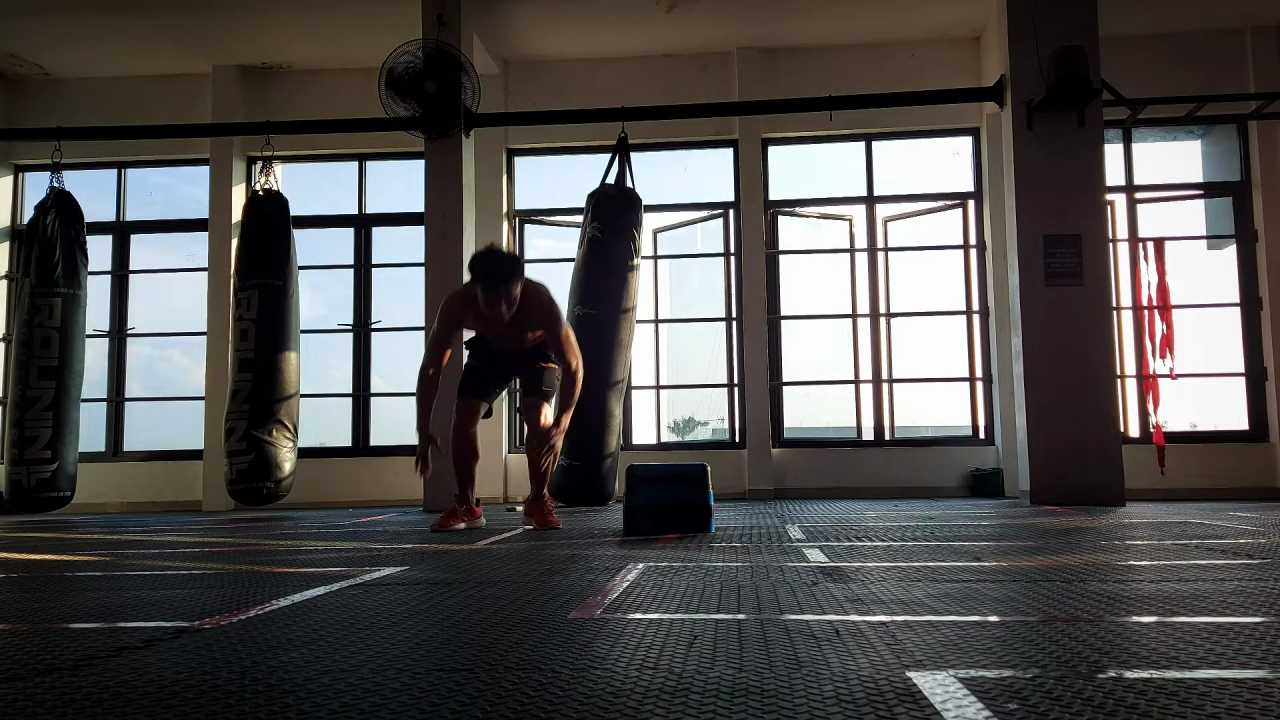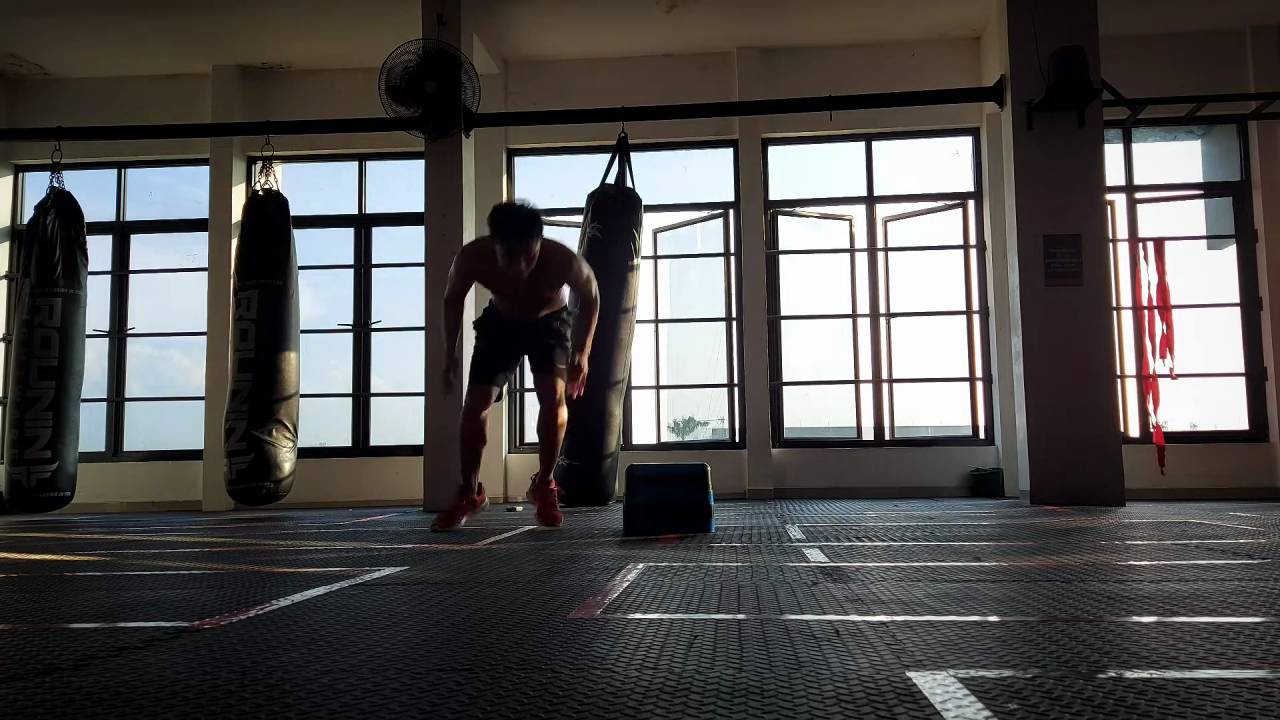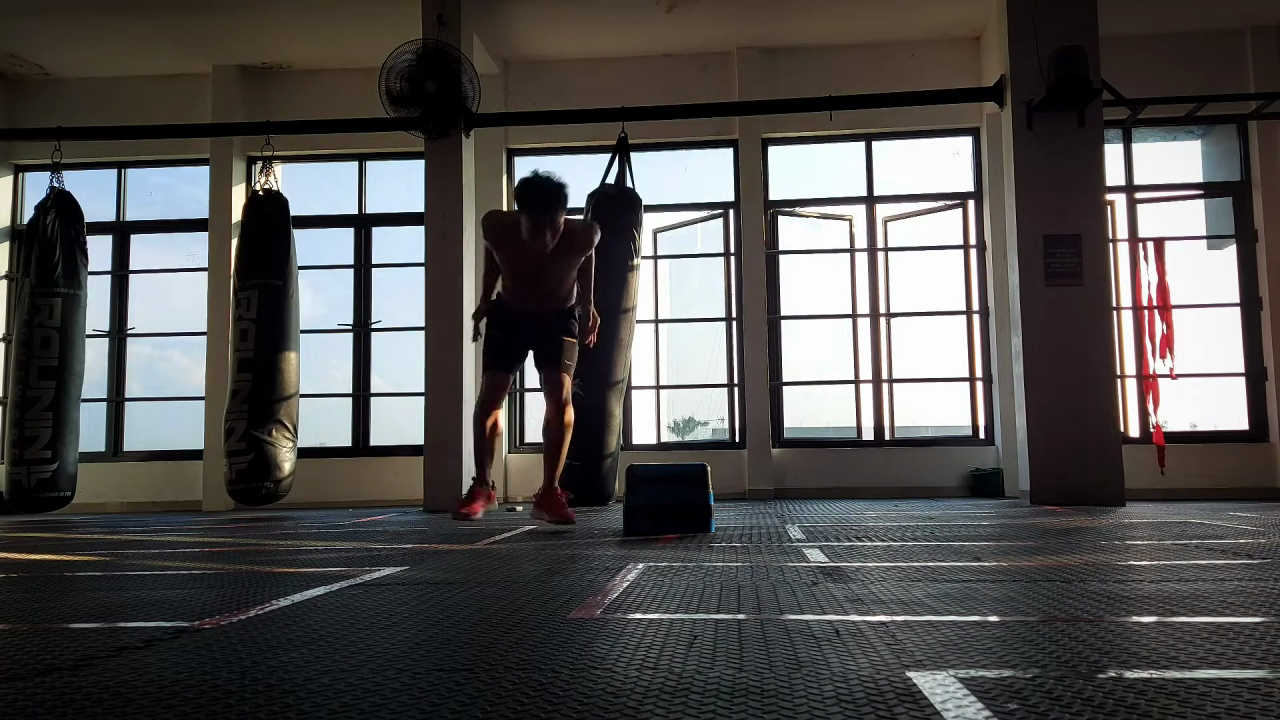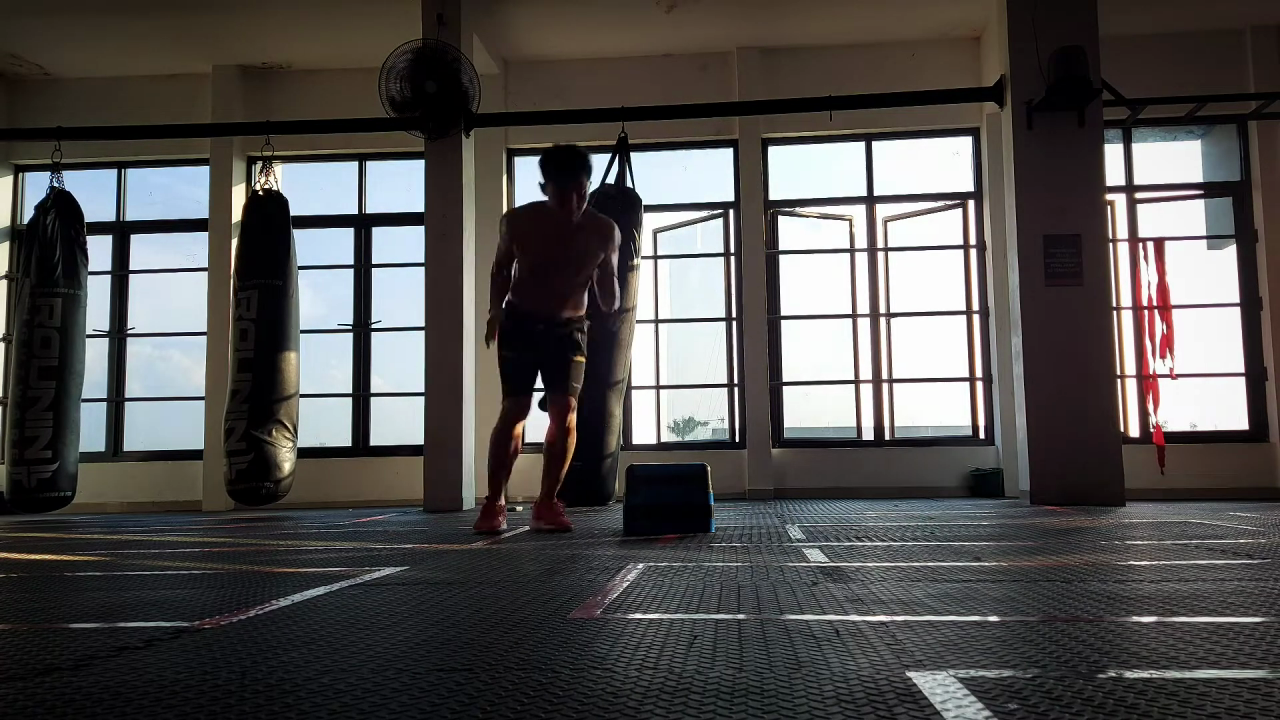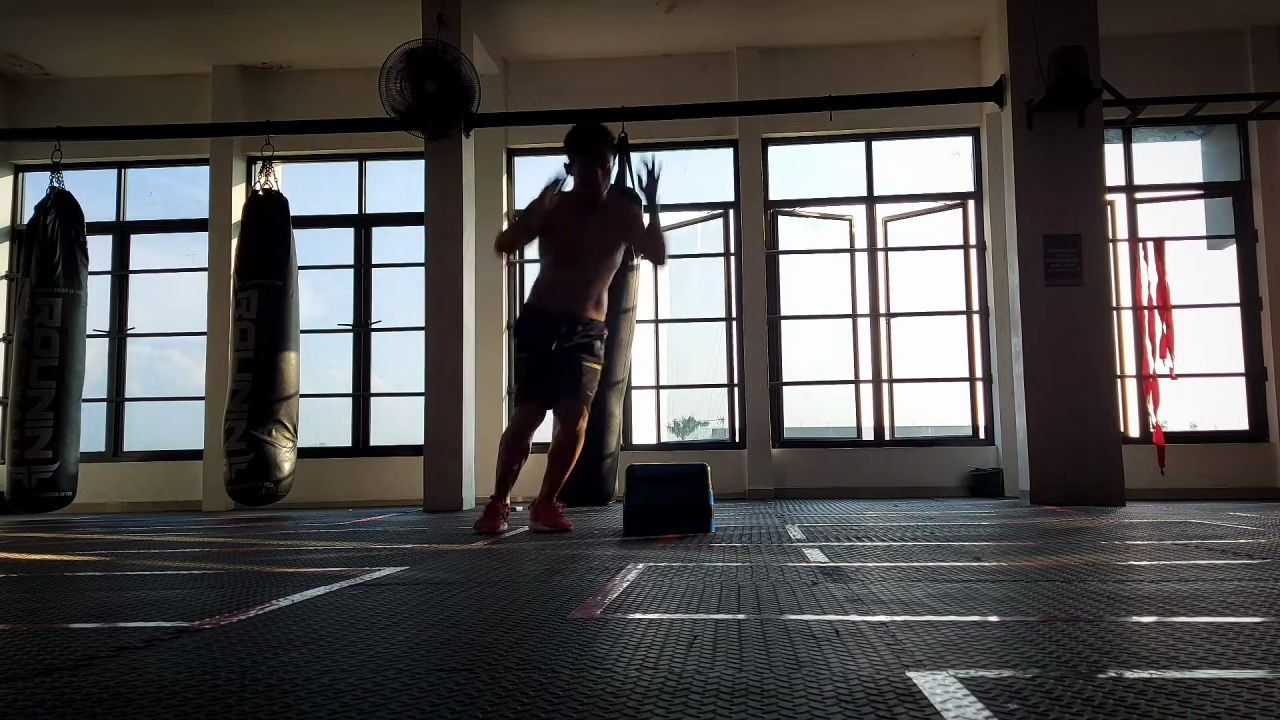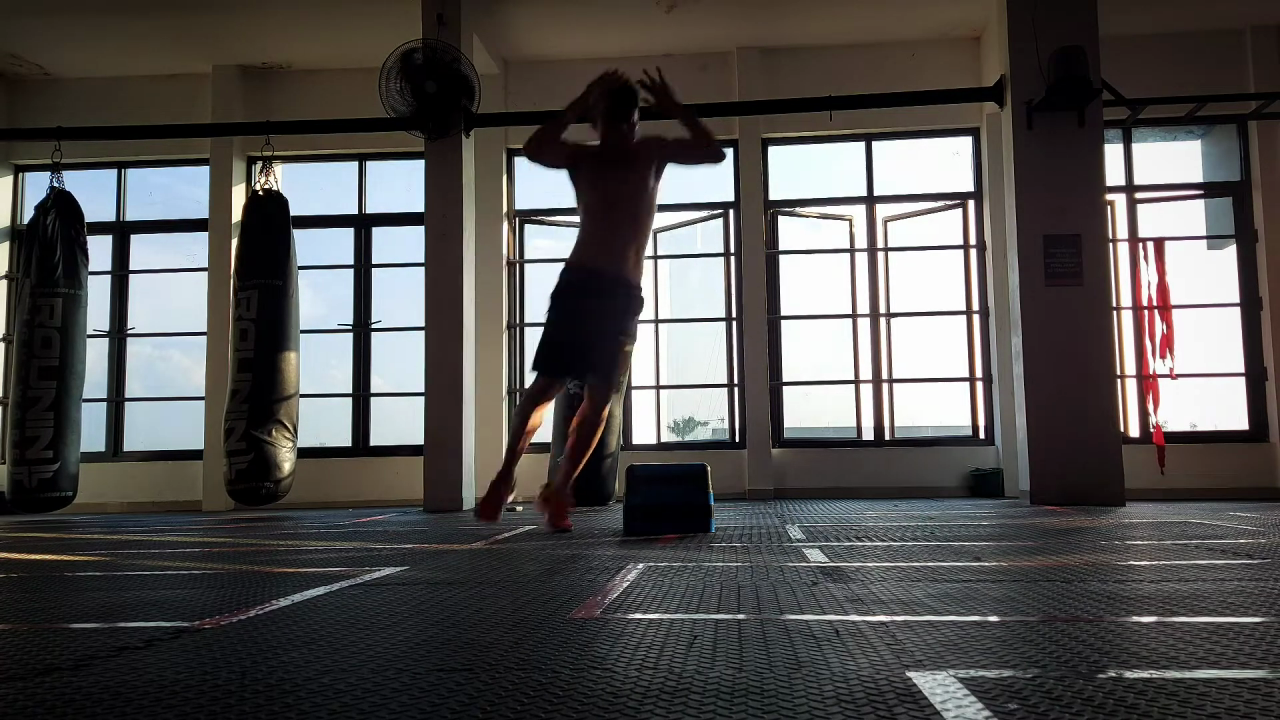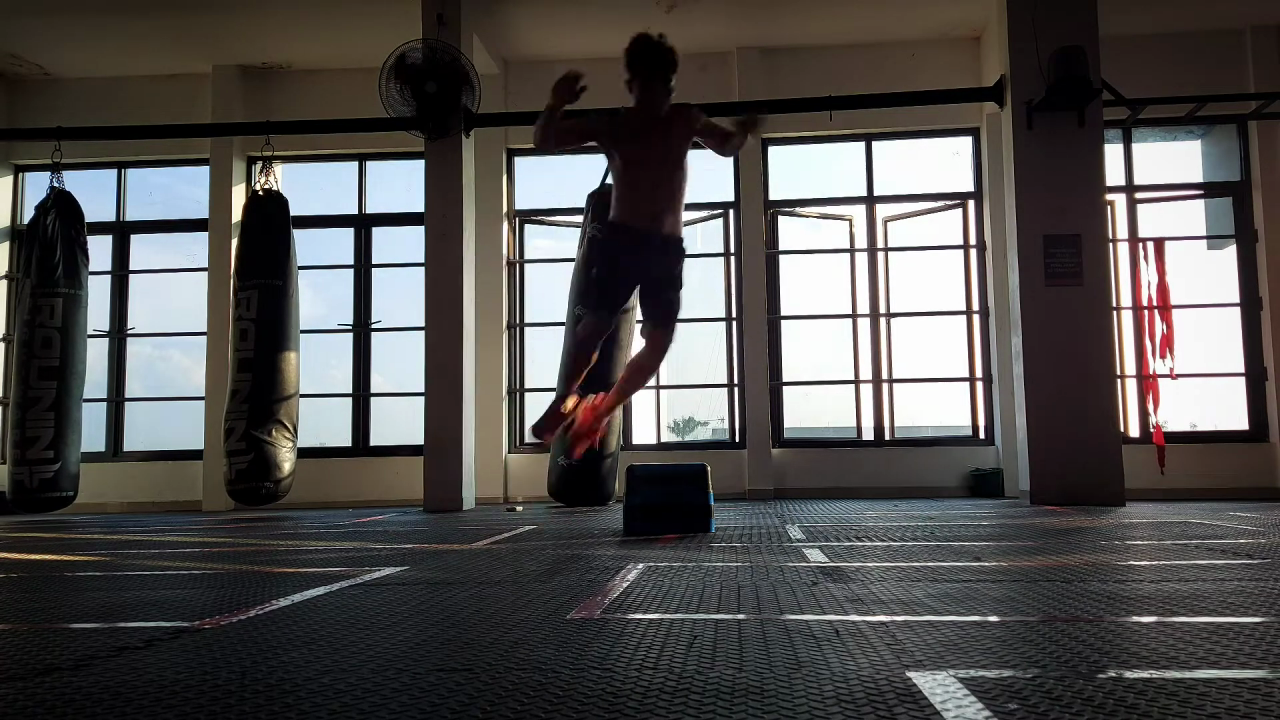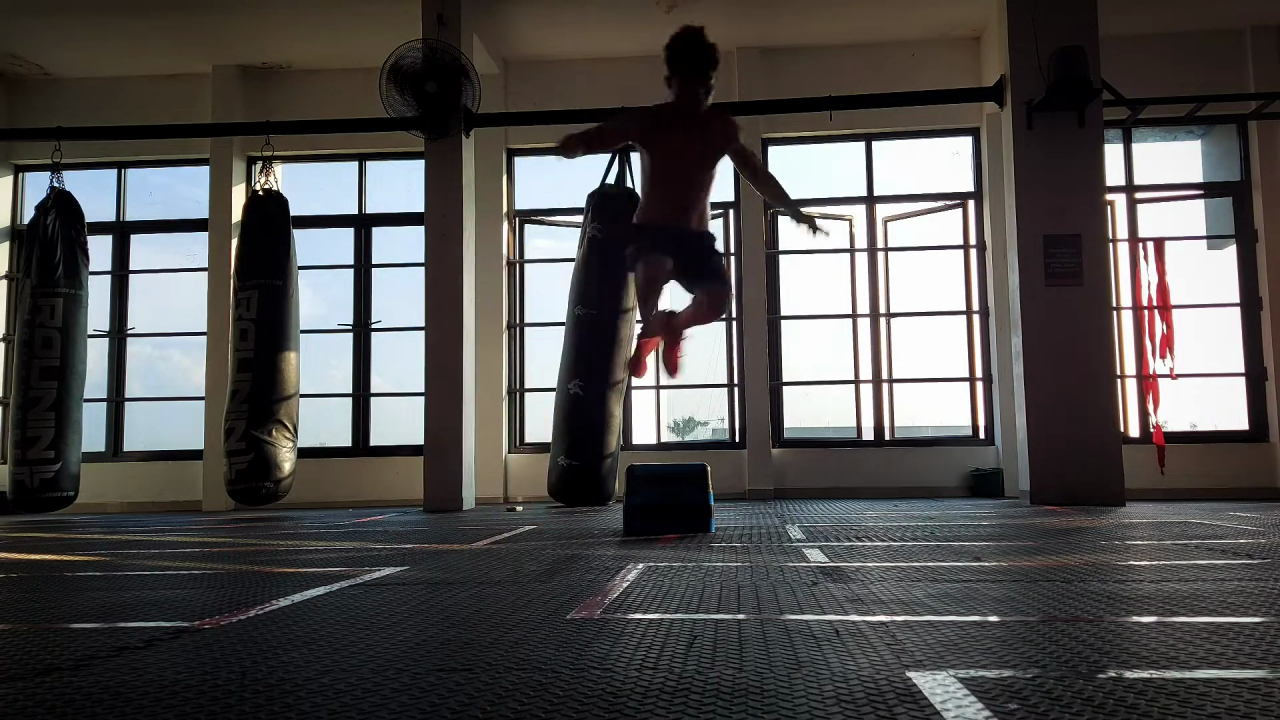
dt=0.1s
person 1, frame 1
left shoulder: (541, 302)
right shoulder: (458, 303)
left elbow: (574, 367)
right elbow: (431, 369)
left wrist: (561, 426)
right wrist: (424, 432)
left hip: (539, 348)
right hip: (488, 349)
left knee: (540, 419)
right knee: (463, 421)
left ankle: (538, 500)
right ankle: (465, 504)
person 1, frame 2
left shoulder: (563, 260)
right shoulder: (475, 256)
left elbow: (591, 296)
right elbow: (452, 298)
left wrist: (582, 352)
right wrist: (451, 354)
left hip: (550, 324)
right hip: (501, 323)
left knee: (553, 399)
right knee: (474, 405)
left ankle: (545, 486)
right ankle: (469, 494)
person 1, frame 3
left shoulder: (582, 233)
right shoulder: (495, 225)
left wrist: (588, 305)
right wrist: (484, 301)
left hip: (558, 316)
right hip: (508, 314)
left knee: (560, 395)
right knee: (491, 393)
left ankle: (549, 492)
right ankle: (482, 485)
person 1, frame 4
left shoulder: (601, 229)
right shoulder: (521, 221)
left elbow: (607, 274)
right elbow: (500, 266)
left wrist: (611, 303)
right wrist: (495, 311)
left hip: (568, 328)
right hip: (519, 322)
left knee: (565, 412)
right knee: (514, 411)
left ankle: (547, 501)
right ankle: (494, 503)
person 1, frame 5
left shoulder: (626, 211)
right shoulder: (550, 206)
left elbow: (658, 257)
right elbow: (504, 246)
left wrist: (652, 207)
right wrist: (540, 210)
left hip: (587, 328)
right hip: (539, 321)
left knee: (575, 417)
right knee: (527, 416)
left ankle: (545, 503)
right ankle: (498, 502)
person 1, frame 6
left shoulder: (653, 154)
right shoulder: (583, 159)
left elbow: (713, 153)
right elbow: (534, 148)
left wrist: (675, 108)
right wrist: (577, 106)
left hip: (624, 293)
right hip: (579, 283)
left knee: (599, 400)
right knee: (543, 389)
left ankle: (557, 493)
right ankle: (503, 481)
person 1, frame 7
left shoulder: (684, 119)
right shoulder: (611, 125)
left elbow: (730, 146)
right elbow: (544, 142)
left wrist: (744, 129)
right wrist: (555, 103)
left hip: (665, 245)
right hip: (619, 238)
left knee: (660, 339)
right knee: (593, 324)
left ankle: (602, 408)
right ankle: (566, 401)
person 1, frame 8
left shoulder: (722, 125)
right shoulder: (647, 121)
left elbow: (755, 172)
right elbow: (590, 142)
left wrist: (789, 205)
right wrist: (572, 145)
left hip: (696, 237)
right hip: (649, 231)
left knee: (718, 301)
right knee: (654, 270)
left ankle: (671, 326)
right ankle: (651, 326)
